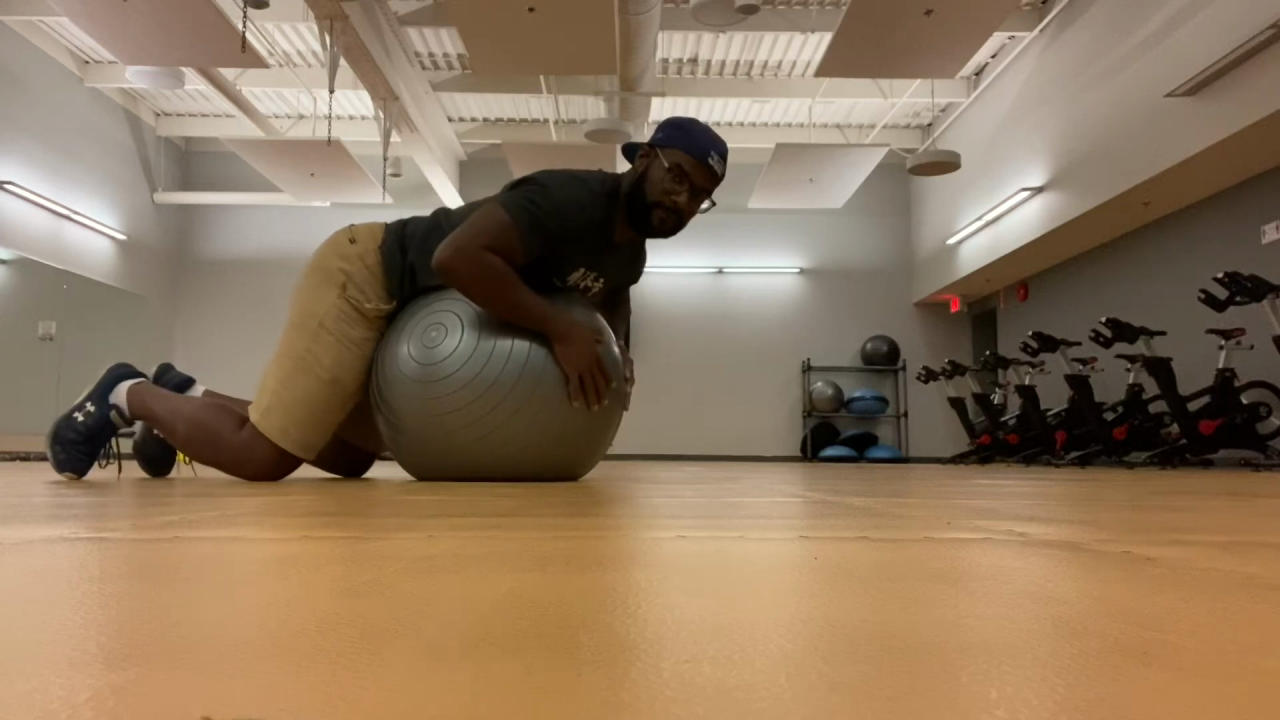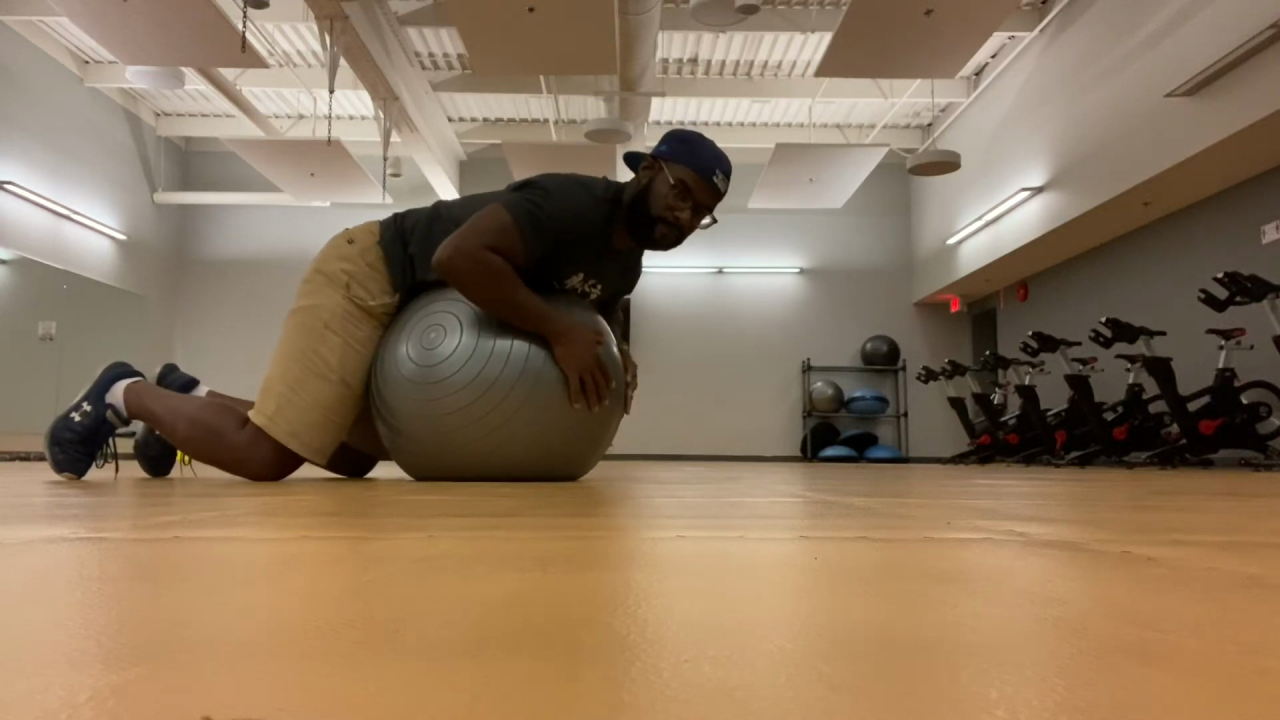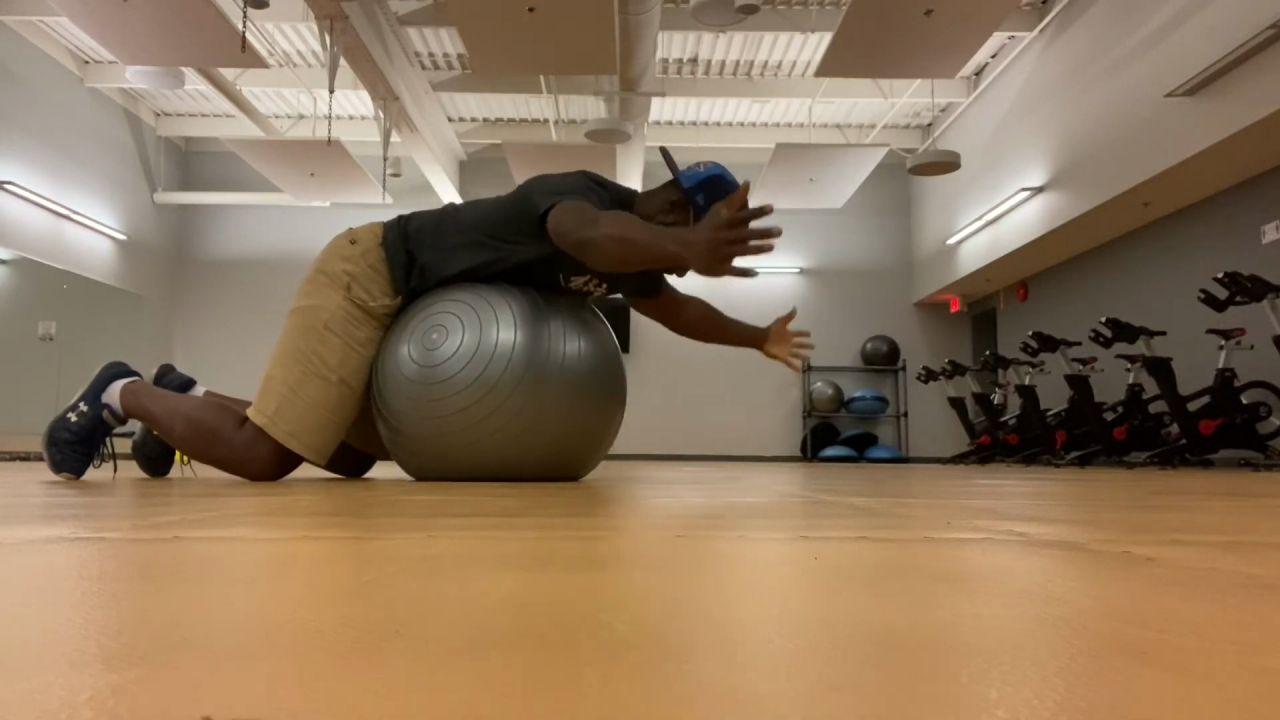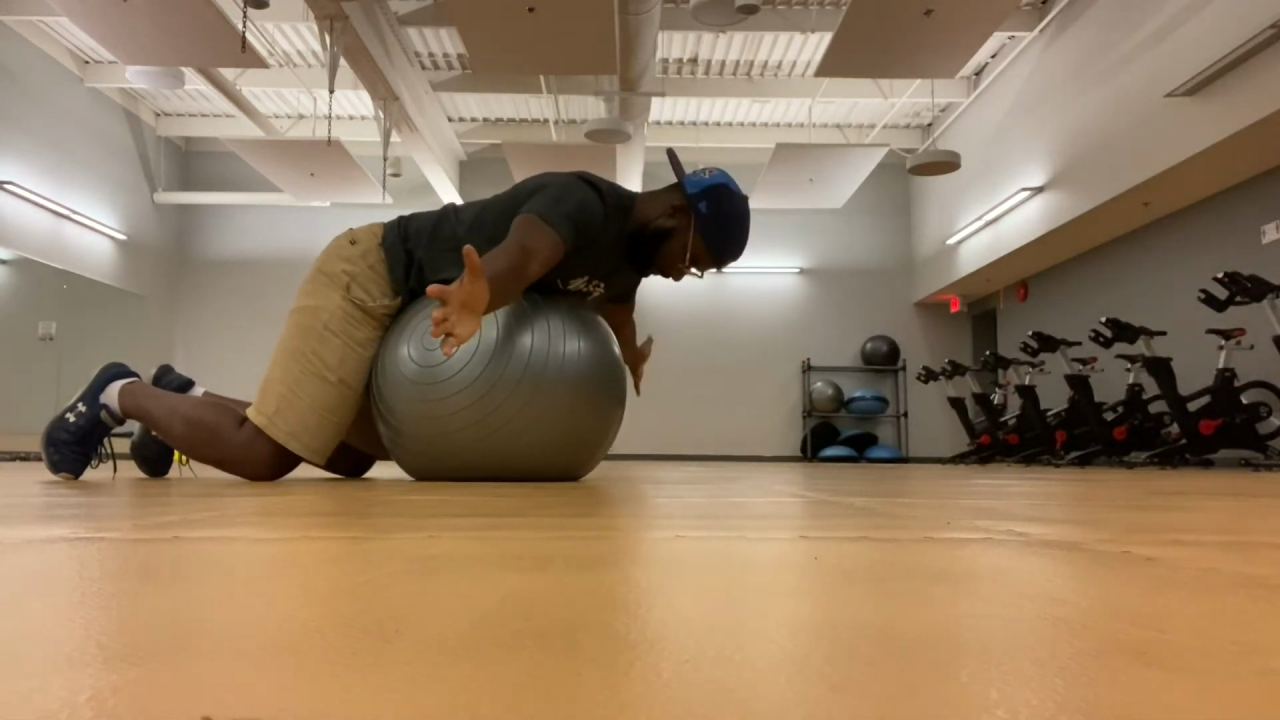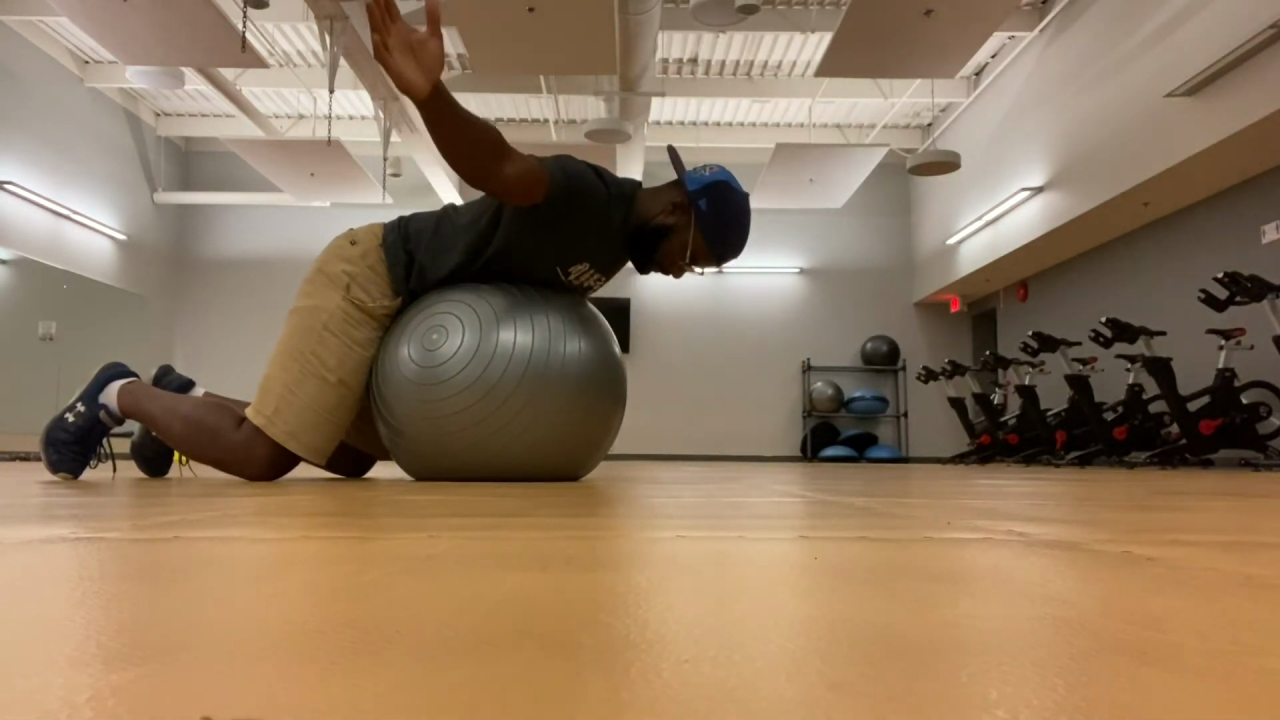
dt=1s
person 1, frame 1
left shoulder: (629, 252)
right shoulder: (571, 199)
left elbow: (611, 302)
right elbow: (457, 257)
left wrist: (615, 352)
right wrist: (559, 331)
left hip: (409, 308)
right hip: (369, 275)
left knee: (348, 457)
right knee: (263, 456)
left ankle: (187, 396)
right ankle: (132, 395)
person 1, frame 2
left shoulder: (624, 265)
right shoulder: (571, 203)
left elbow: (592, 315)
right elbow: (457, 257)
left wrist: (608, 354)
right wrist: (558, 333)
left hip: (414, 309)
right hip: (371, 275)
left knee: (350, 456)
right knee: (264, 454)
left ankle: (192, 396)
right ankle: (128, 395)
person 1, frame 3
left shoulder: (630, 238)
right shoulder: (582, 195)
left elbow: (673, 307)
right elbow: (592, 240)
left wrist: (757, 338)
right wrist: (690, 250)
left hip: (412, 310)
right hip: (371, 277)
left knee: (349, 457)
right knee: (262, 455)
left ankle: (187, 395)
right ankle: (125, 394)
person 1, frame 4
left shoulder: (628, 254)
right shoulder: (583, 204)
left elbow: (615, 314)
right elbow: (516, 256)
left wrist: (631, 360)
right wrist: (480, 298)
left hip: (407, 303)
right hip: (370, 277)
left knee: (349, 457)
right knee: (260, 454)
left ankle: (183, 396)
right ankle: (123, 395)
person 1, frame 5
left shoulder: (623, 236)
right shoulder: (585, 195)
right elbow: (495, 164)
right wrist: (429, 93)
left hip: (409, 309)
right hip: (369, 279)
left knee: (348, 457)
right knee: (261, 455)
left ankle: (184, 397)
right ankle: (124, 396)
